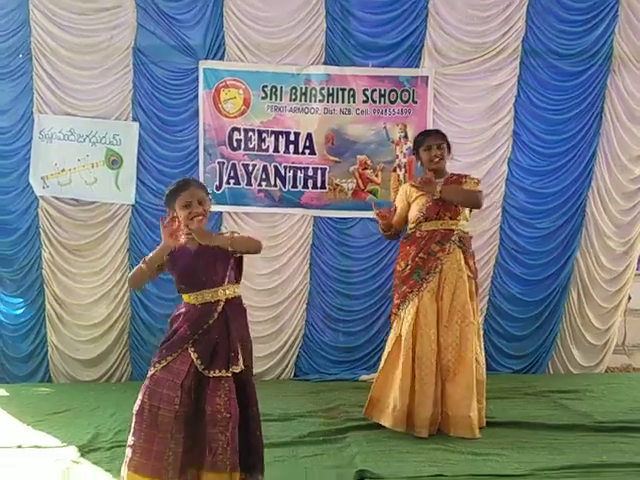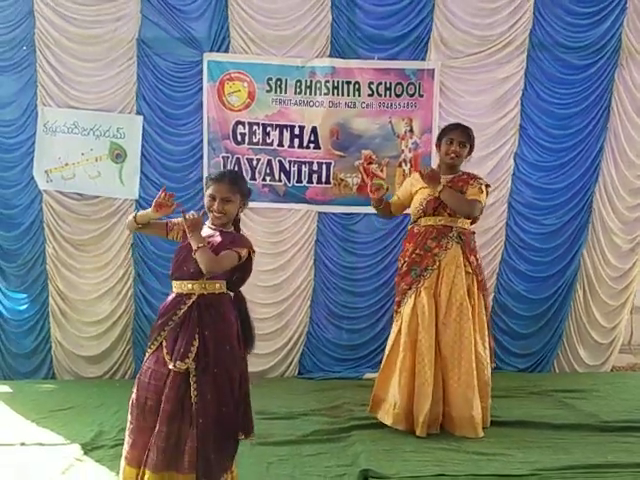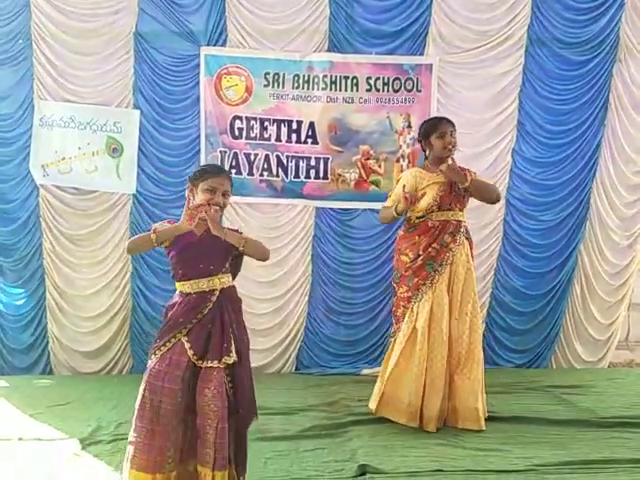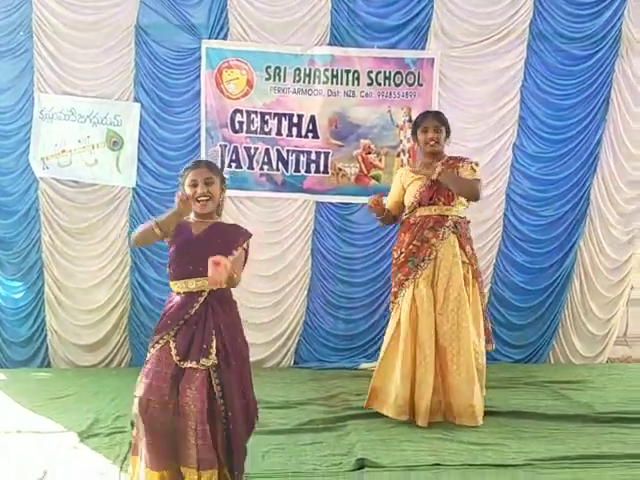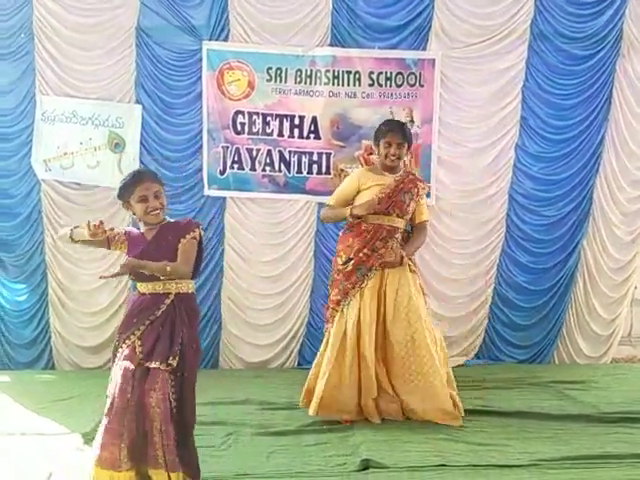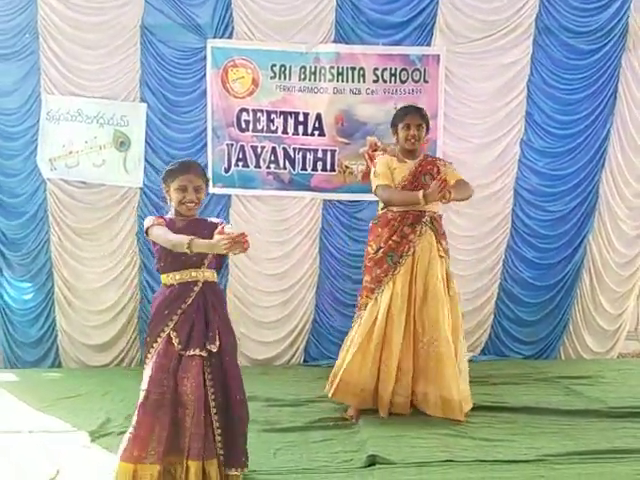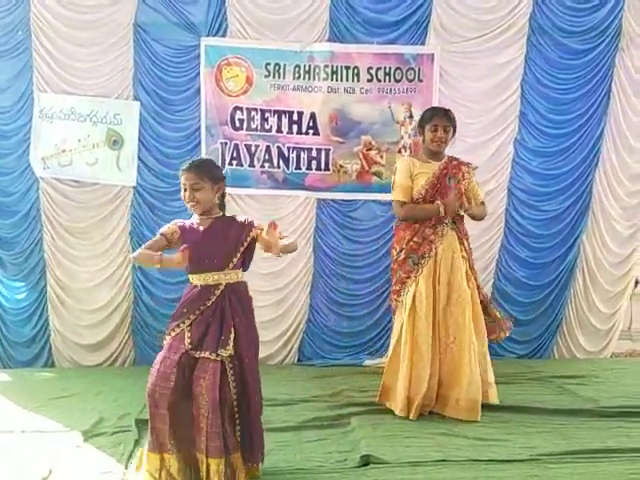
dt=0.7s
person 1, frame 1
left shoulder: (464, 181)
right shoulder: (409, 189)
left elbow: (477, 200)
right elbow: (393, 232)
left wrist: (437, 189)
right wrist: (385, 224)
left hip: (455, 266)
right hip: (418, 265)
left knee: (456, 334)
right knee: (417, 332)
left ankle: (454, 411)
right ankle: (415, 410)
person 1, frame 2
left shoulder: (474, 183)
right shoulder: (416, 179)
left elbow: (471, 211)
right elbow: (390, 211)
left wrist: (438, 187)
right wrist: (377, 201)
left hip: (456, 264)
right hip: (419, 261)
left knee: (457, 332)
right knee: (418, 329)
left ankle: (457, 410)
right ankle: (419, 408)
person 1, frame 3
left shoulder: (464, 173)
right shoulder: (413, 176)
left elbow: (495, 196)
right elbow: (384, 215)
left wrist: (461, 179)
right wrist: (402, 208)
left hip: (456, 257)
right hip: (421, 256)
left knee: (458, 327)
right knee: (421, 325)
left ankle: (454, 403)
right ankle: (414, 403)
person 1, frame 4
left shoulder: (461, 166)
right shoulder: (405, 174)
left elbow: (475, 192)
right elbow: (390, 216)
left wrist: (435, 174)
right wrist: (378, 210)
left hip: (452, 254)
right hip: (414, 253)
left knee: (454, 324)
right knee: (413, 321)
left ankle: (453, 399)
right ankle: (409, 398)
person 1, frame 5
left shoulder: (414, 185)
right shoulder: (360, 176)
left elbow: (420, 230)
right elbow: (325, 213)
left wrist: (404, 254)
right wrist: (353, 210)
left hip: (395, 264)
right hip: (357, 261)
left knee: (411, 328)
right knee: (354, 329)
left ankle: (424, 400)
right ankle: (348, 402)
person 1, frame 6
left shoulder: (438, 166)
right shoulder: (384, 162)
left elbow: (466, 189)
right elbow: (386, 195)
left wrist: (445, 194)
right wrist: (424, 196)
left hip: (430, 250)
right hip: (391, 249)
left knee: (435, 319)
right knee: (385, 317)
left ankle: (435, 393)
right ankle: (362, 394)
person 1, frame 7
left shoulder: (461, 169)
right shoulder: (407, 165)
left elbow: (481, 212)
right elbow: (401, 211)
left wrist: (464, 204)
right wrist: (442, 207)
left hip: (452, 251)
right hip: (416, 252)
left knee: (455, 320)
right knee: (418, 321)
left ankle: (452, 394)
right ankle: (412, 395)
person 2, frame 1
left shoulder: (226, 242)
right shoulder: (170, 252)
left elbow: (255, 246)
right elbow: (134, 282)
left wrist: (211, 239)
right wrist: (166, 246)
left hip: (226, 332)
right hip: (189, 332)
left knee: (221, 412)
right knee: (162, 404)
person 2, frame 2
left shoulder: (238, 244)
right shoulder: (185, 228)
left elbow: (211, 267)
right elbow: (132, 225)
left wrist: (196, 236)
right wrist: (153, 212)
left hip: (210, 325)
right hip: (176, 323)
left knee: (202, 404)
right knee: (153, 398)
person 2, frame 3
left shoulder: (231, 235)
right shoulder: (174, 230)
left elbow: (264, 254)
right elbow: (131, 247)
left wrist: (221, 231)
right wrist: (181, 226)
left hip: (221, 322)
right hip: (184, 319)
left knee: (216, 402)
right knee: (164, 397)
person 2, frame 4
left shoulder: (235, 235)
right shoulder: (175, 226)
left elbow: (233, 279)
right elbow: (137, 240)
left wrist: (226, 271)
right wrist: (172, 216)
left hip: (216, 321)
right hip: (176, 319)
left knee: (205, 403)
right knee: (153, 397)
person 2, frame 5
left shoulder: (186, 229)
right shoulder: (128, 238)
left elbow: (183, 269)
right elbow: (70, 236)
left wrist: (138, 265)
right wrist: (90, 234)
left hip: (175, 322)
right hip: (140, 320)
left knee: (163, 397)
right knee: (126, 397)
person 2, frame 6
left shoulder: (213, 226)
right shoulder: (156, 224)
left elbow: (236, 240)
right elbow: (172, 242)
left wrist: (233, 241)
right wrist: (211, 245)
left hip: (207, 312)
right hip: (170, 311)
left knee: (205, 388)
right knee: (159, 388)
person 2, frame 7
left shoulder: (241, 227)
right shoulder: (180, 230)
left elbow: (291, 243)
right elbow: (139, 255)
left wrist: (277, 244)
right wrist: (166, 262)
left hip: (232, 312)
right hip: (194, 312)
left knee: (222, 387)
right knee: (167, 380)
